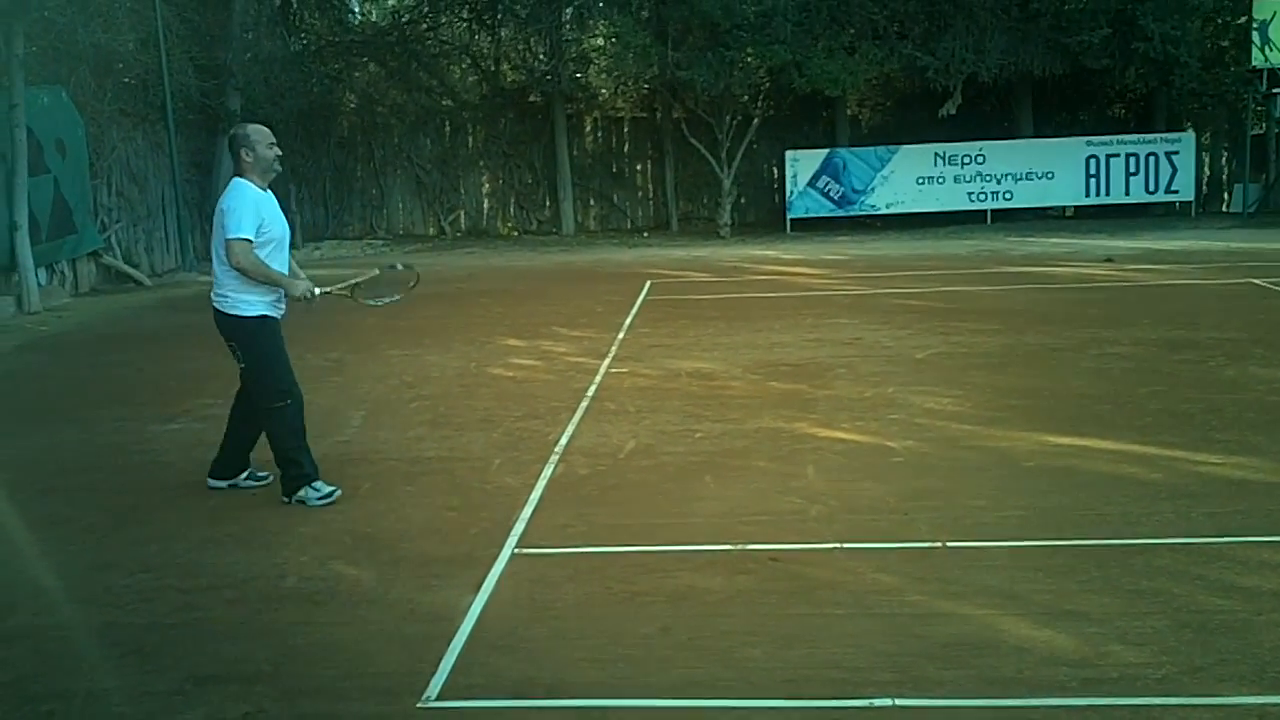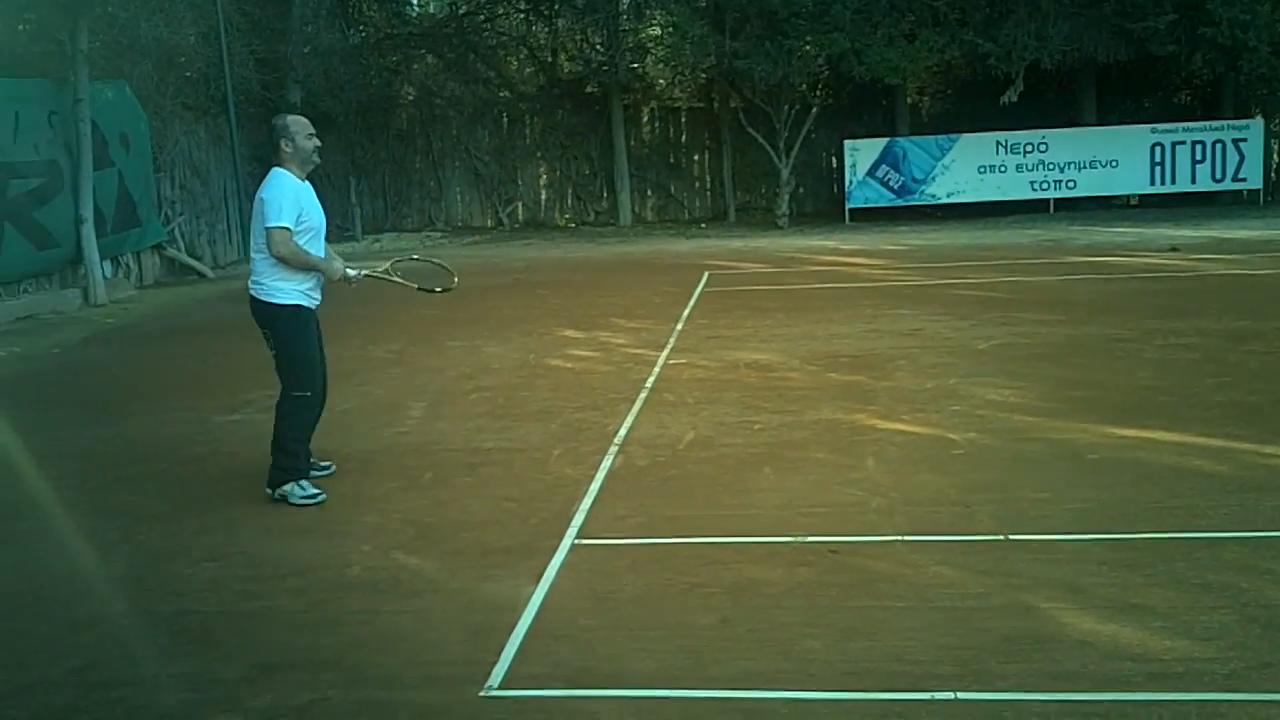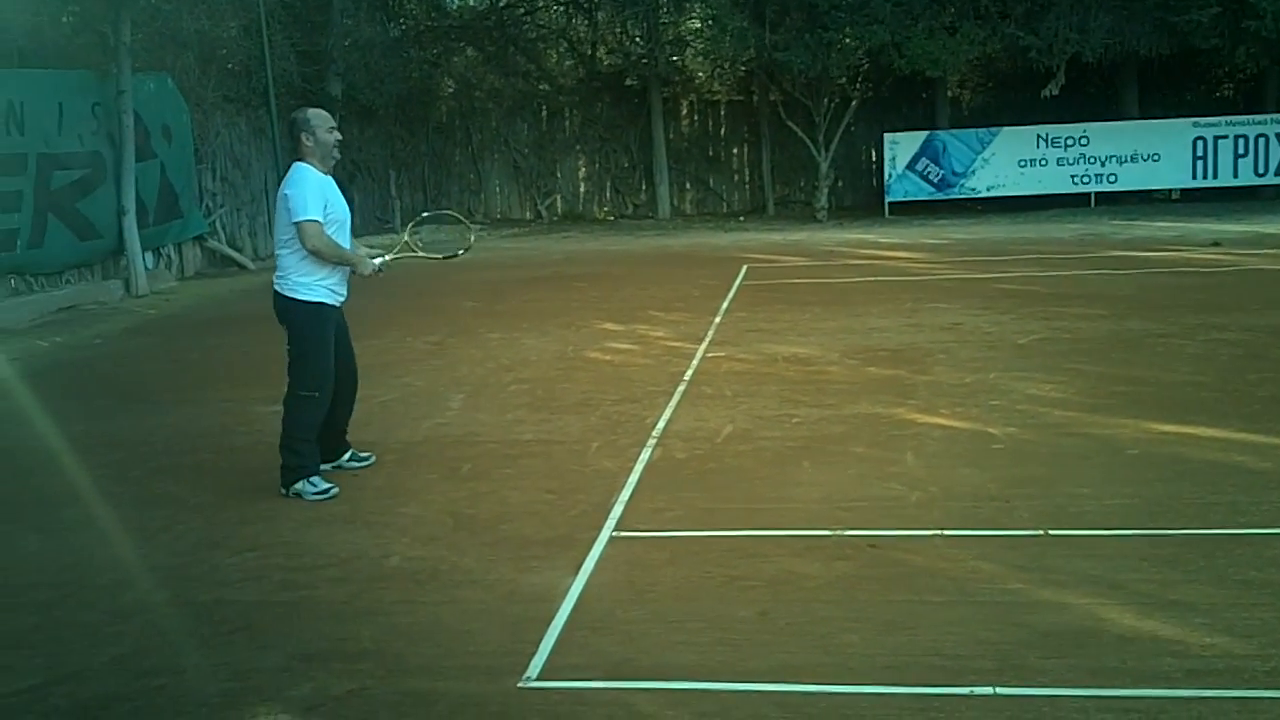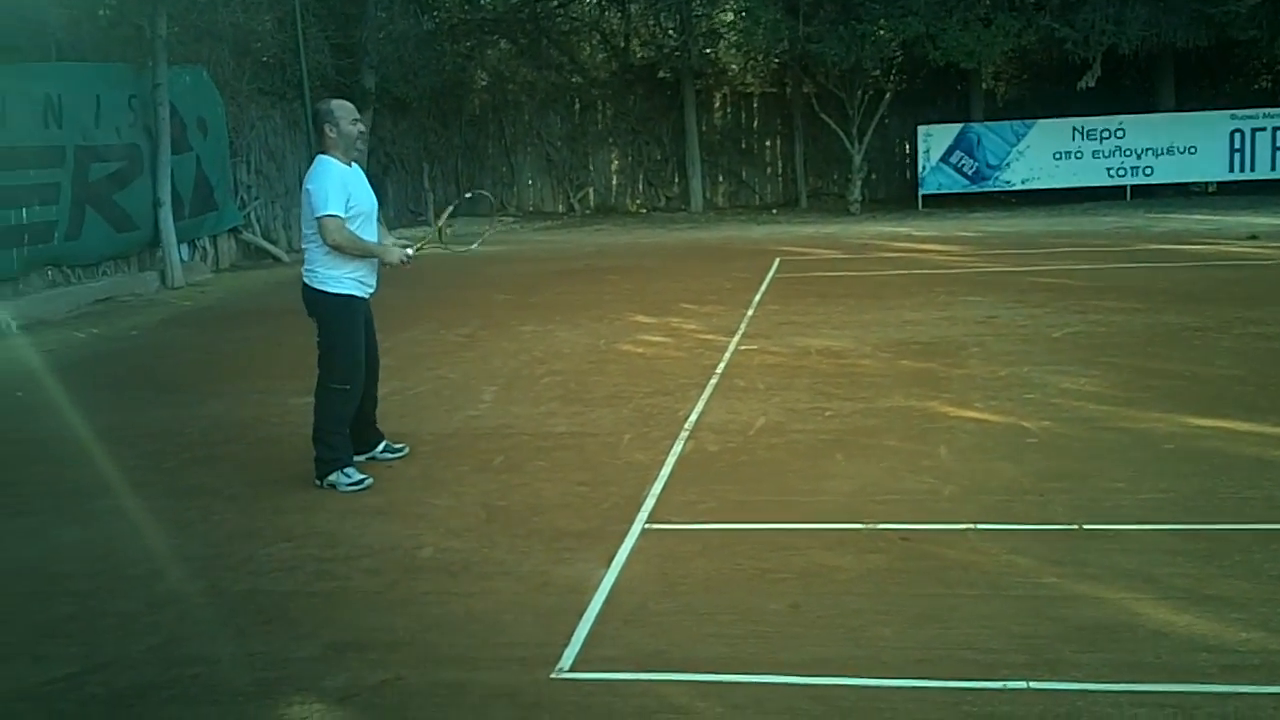
dt=0.3s
person 1, frame 1
left shoulder: (264, 196)
right shoulder: (242, 198)
right elbow: (240, 259)
left wrist: (300, 278)
right wrist: (287, 284)
left hip: (258, 314)
right hip: (245, 316)
left knee: (258, 394)
right knee: (283, 398)
left ankle: (228, 469)
right ankle: (301, 482)
person 1, frame 2
left shoulder: (302, 186)
right shoulder: (280, 187)
right elbow: (280, 246)
left wrist: (336, 262)
right wrist: (325, 267)
left hip: (298, 303)
right hip: (281, 304)
left knee: (310, 385)
right knee: (303, 389)
left ankle: (293, 462)
right ankle: (287, 478)
person 1, frame 3
left shoulder: (324, 180)
right shoulder: (304, 181)
right elbow: (314, 240)
left wrist: (361, 253)
right wrist: (356, 261)
left hip: (325, 300)
right hip: (304, 301)
left knee: (343, 378)
right knee: (310, 387)
left ankle: (332, 450)
right ankle: (297, 474)
person 1, frame 4
left shoulder: (353, 171)
right shoulder: (326, 174)
left elbow: (367, 221)
right elbow: (334, 235)
left wrist: (391, 243)
right wrist: (382, 252)
left hip: (354, 292)
right hip: (333, 293)
left knee: (365, 372)
right knee: (341, 378)
left ankle: (366, 441)
right ankle: (332, 466)
